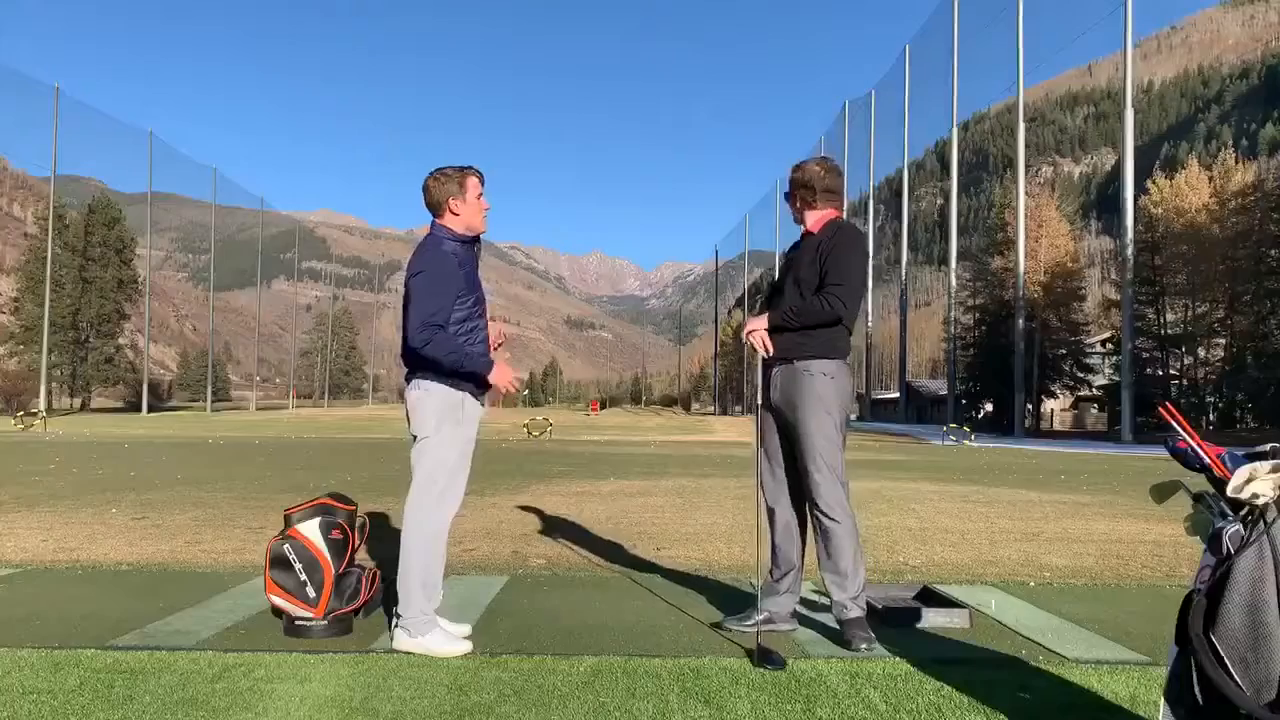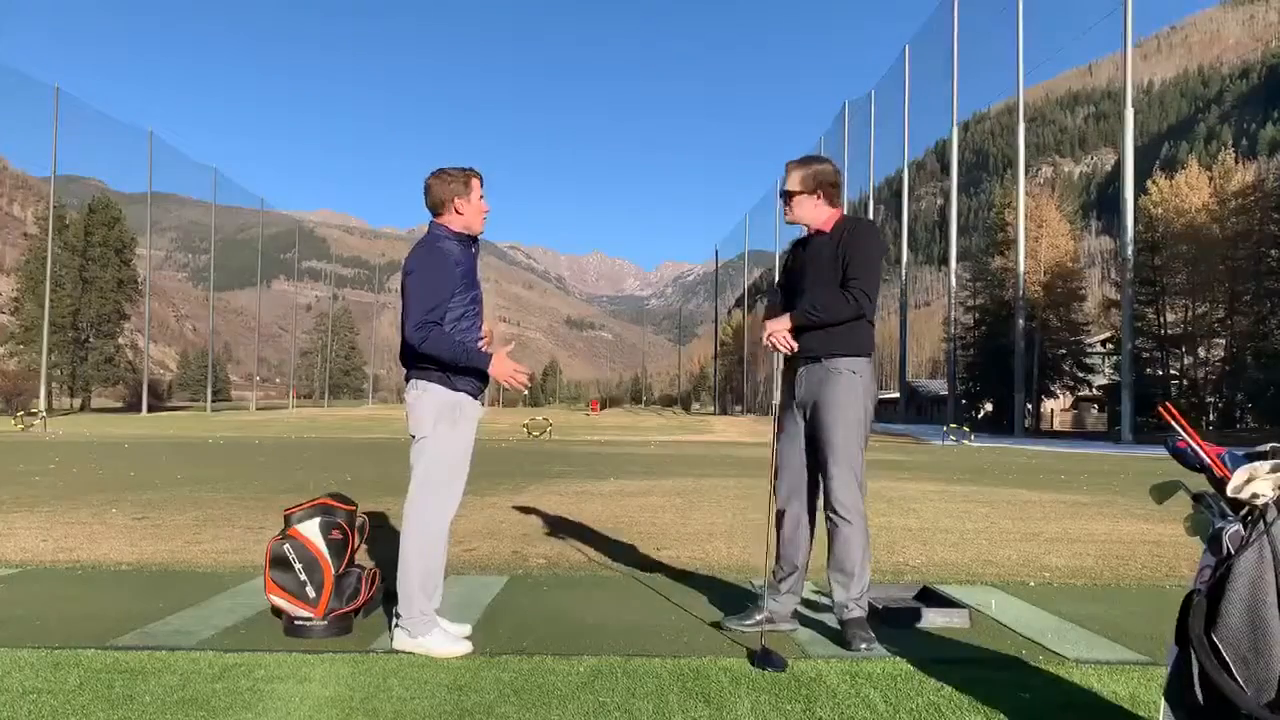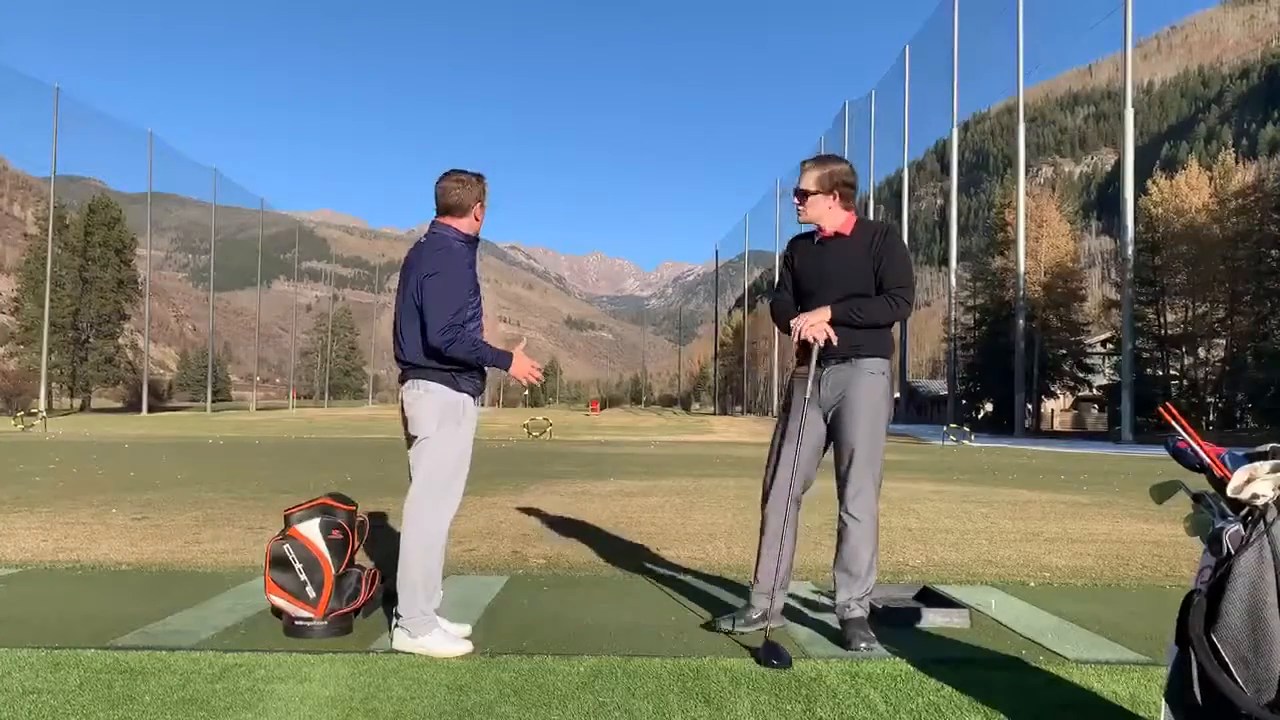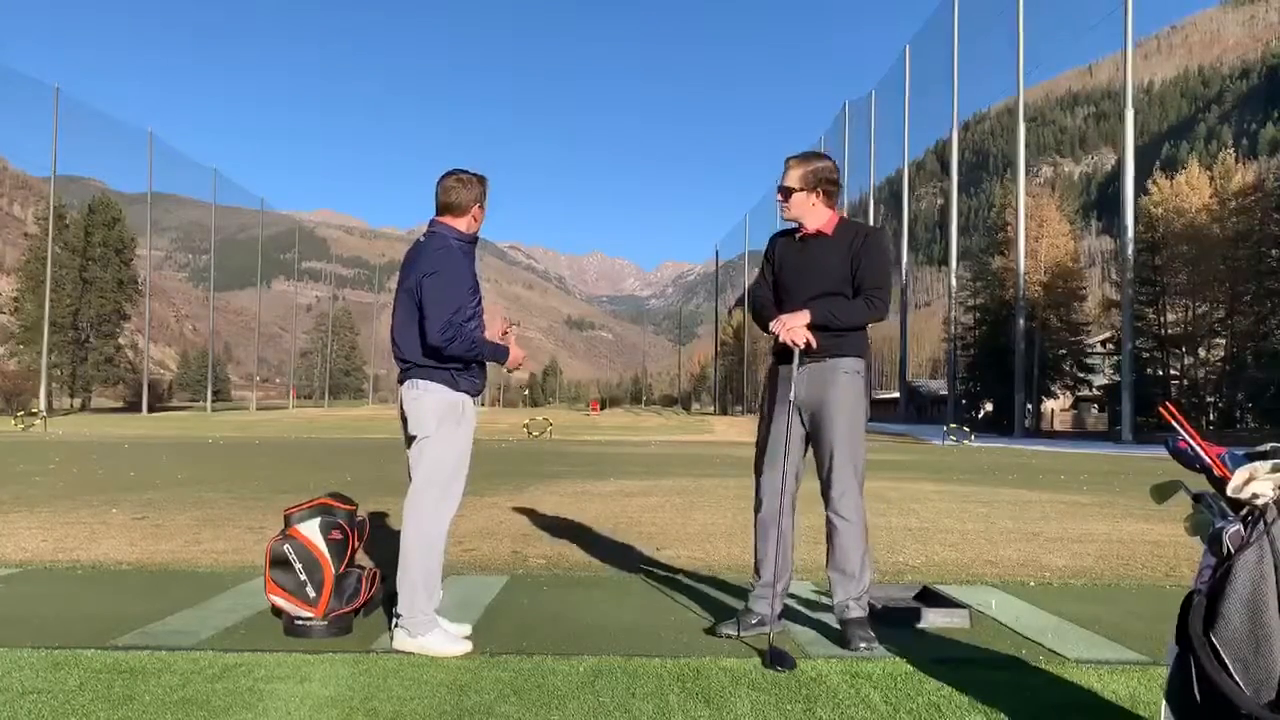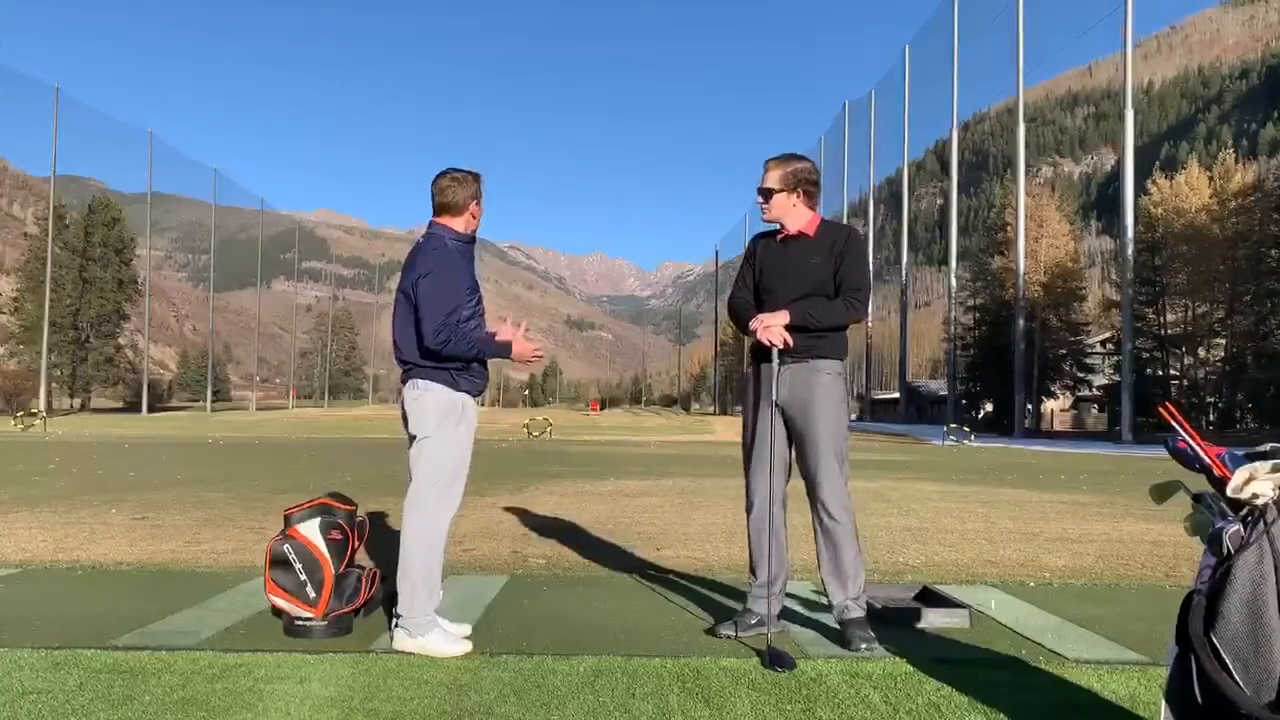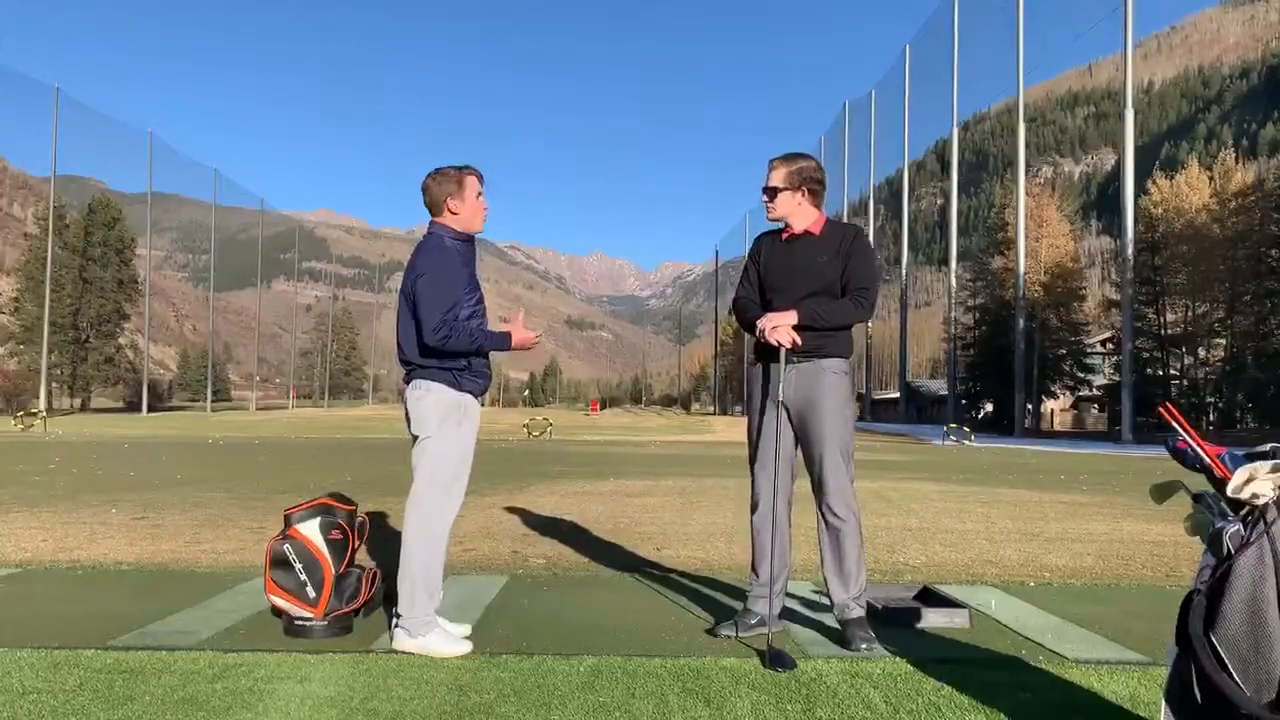
dt=0.5s
person 1, frame 1
left shoulder: (844, 239)
right shoulder: (799, 247)
left elbow: (837, 305)
right elbow: (774, 304)
left wrist: (770, 319)
right wrist: (757, 327)
left hip: (817, 374)
right hip: (776, 375)
left knee: (826, 493)
right knee: (780, 496)
left ankle: (850, 609)
right ankle: (778, 603)
person 1, frame 2
left shoulder: (859, 234)
right shoulder: (798, 250)
left elbow: (859, 298)
right elbow: (778, 303)
left wrist: (791, 319)
right wrist: (775, 325)
left hip: (843, 372)
right hip: (797, 375)
left knee: (842, 494)
right knee: (790, 494)
left ankle: (852, 610)
right ankle: (779, 603)
person 1, frame 3
left shoulder: (881, 238)
right shoulder: (798, 248)
left elbow: (900, 302)
right elbow: (780, 303)
left wrist: (829, 312)
right wrist: (798, 321)
left hip: (862, 373)
right hip: (809, 373)
left knee: (857, 496)
right knee: (781, 486)
left ankle: (854, 610)
right ankle: (765, 601)
person 1, frame 4
left shoulder: (863, 239)
right shoulder: (780, 245)
left elbow: (874, 304)
right elbow: (759, 301)
left wrist: (807, 315)
right wrist: (779, 322)
left hip: (837, 372)
right hip: (784, 373)
left knee: (842, 493)
right knee: (771, 491)
left ankle: (852, 610)
right ankle: (764, 604)
person 1, frame 5
left shoulder: (843, 240)
right shoulder: (760, 246)
left elbow: (854, 305)
right elbow: (737, 302)
left wrist: (787, 315)
right wrist: (756, 323)
left hip: (817, 372)
right hip: (764, 372)
left knee: (828, 491)
right knee: (762, 492)
left ankle: (850, 609)
right ankle: (763, 604)
person 1, frame 6
left shoulder: (848, 240)
right shoulder: (764, 246)
left elbow: (861, 303)
right elbow: (743, 302)
left wrist: (794, 315)
right wrist: (765, 324)
left hip: (823, 372)
right hip: (768, 372)
left knee: (835, 493)
right knee: (766, 493)
left ankle: (851, 610)
right ankle: (763, 605)
person 2, frame 1
left shoulder: (457, 251)
right shoulder: (438, 256)
right elbow: (424, 337)
left wrist: (483, 329)
right wrist: (488, 366)
left hip: (453, 393)
right hip: (444, 393)
left knee: (438, 503)
right knee: (432, 504)
left ankle: (422, 612)
right ankle: (414, 624)
person 2, frame 2
left shoulder: (456, 251)
right shoulder: (434, 255)
right elbow: (421, 333)
left wrist: (476, 334)
right wrist: (486, 361)
left hip: (454, 393)
right hip: (442, 394)
left knee: (437, 504)
right knee: (431, 505)
left ankle: (422, 613)
right ankle: (414, 625)
person 2, frame 3
left shoulder: (426, 250)
right shoulder: (449, 256)
right elbow: (446, 338)
left wrist: (473, 335)
right wrist: (506, 360)
left hip: (433, 389)
right hip: (445, 393)
left knee: (432, 503)
right knee: (432, 505)
left ankle: (419, 612)
right ankle: (414, 625)
person 2, frame 4
left shoulder: (427, 250)
right shoulder: (446, 256)
right elbow: (445, 336)
left wrist: (482, 335)
right wrist: (501, 353)
left hip: (434, 390)
right hip: (443, 393)
left knee: (432, 503)
right knee: (432, 505)
left ankle: (420, 612)
right ankle: (415, 624)
person 2, frame 5
left shoulder: (434, 250)
right shoulder: (443, 256)
right elbow: (440, 336)
left wrist: (493, 338)
right wrist: (504, 349)
left hip: (440, 391)
right hip: (443, 393)
left knee: (433, 504)
right knee: (431, 505)
left ankle: (419, 613)
right ankle: (414, 624)
person 2, frame 6
left shoulder: (449, 252)
right shoulder: (438, 255)
right elbow: (439, 333)
left wrist: (499, 336)
right wrist: (505, 340)
left hip: (451, 393)
right hip: (444, 394)
left knee: (437, 505)
right knee: (432, 505)
left ankle: (420, 614)
right ankle: (414, 626)
